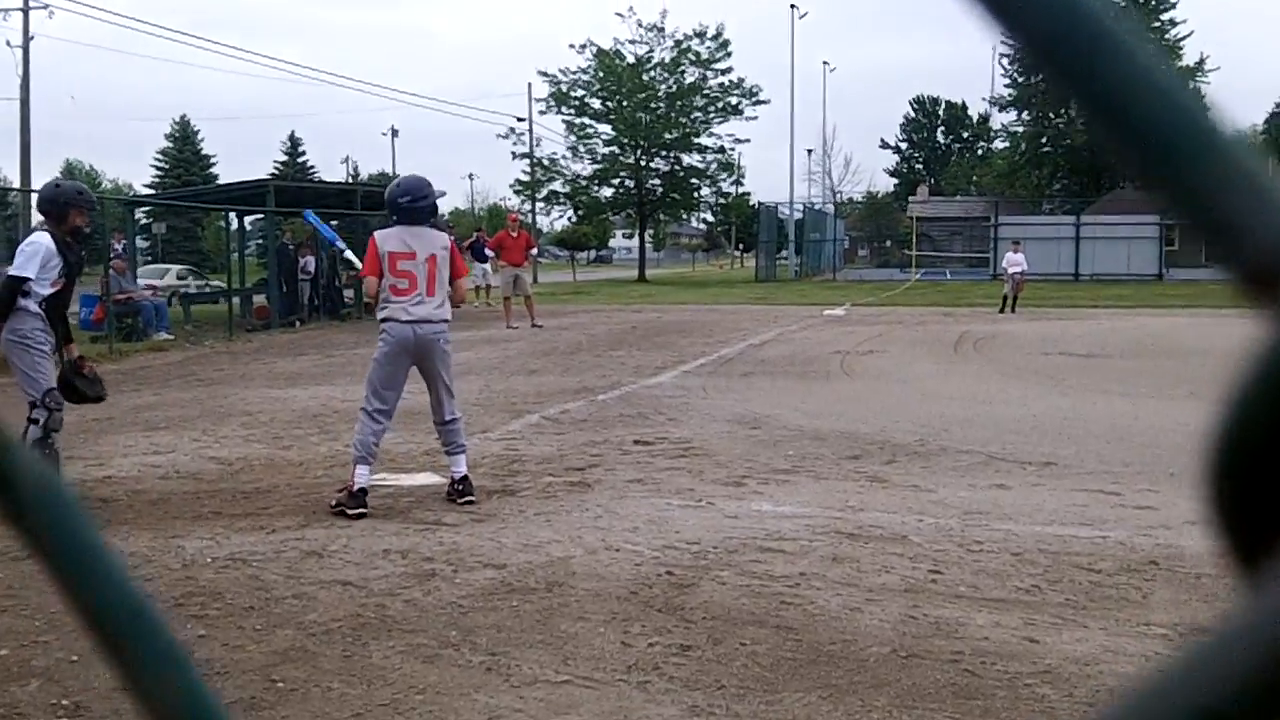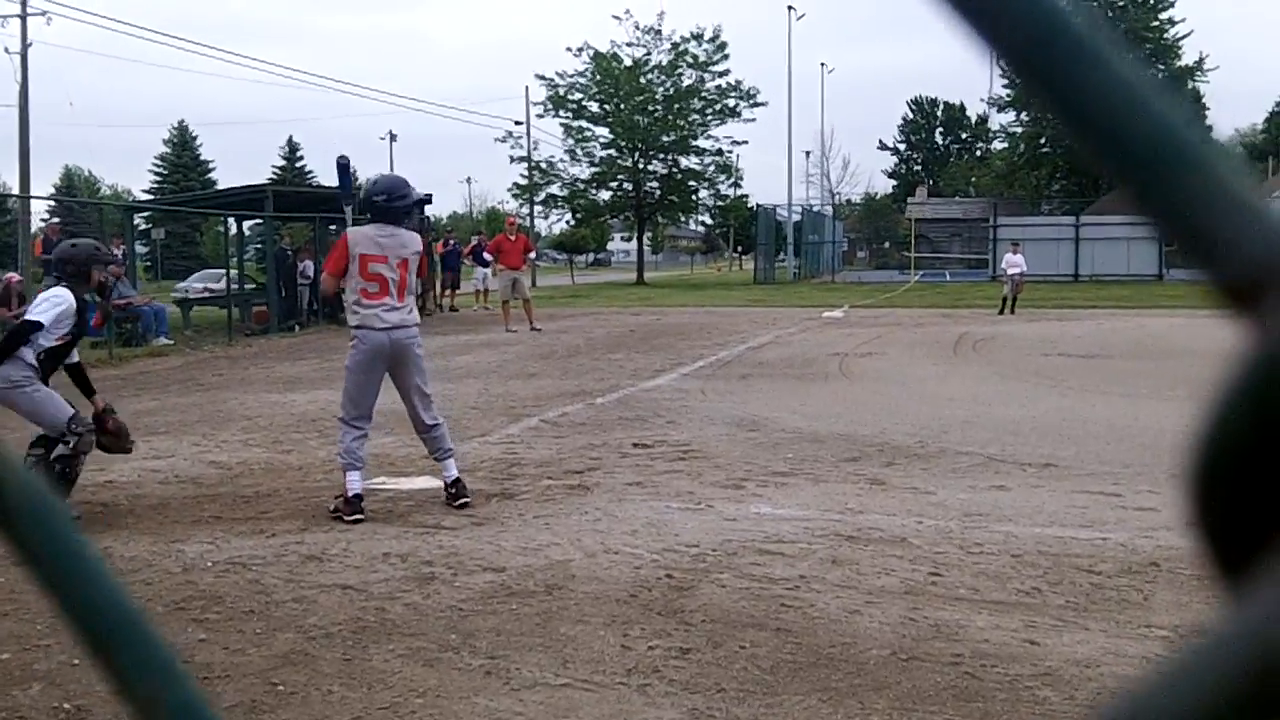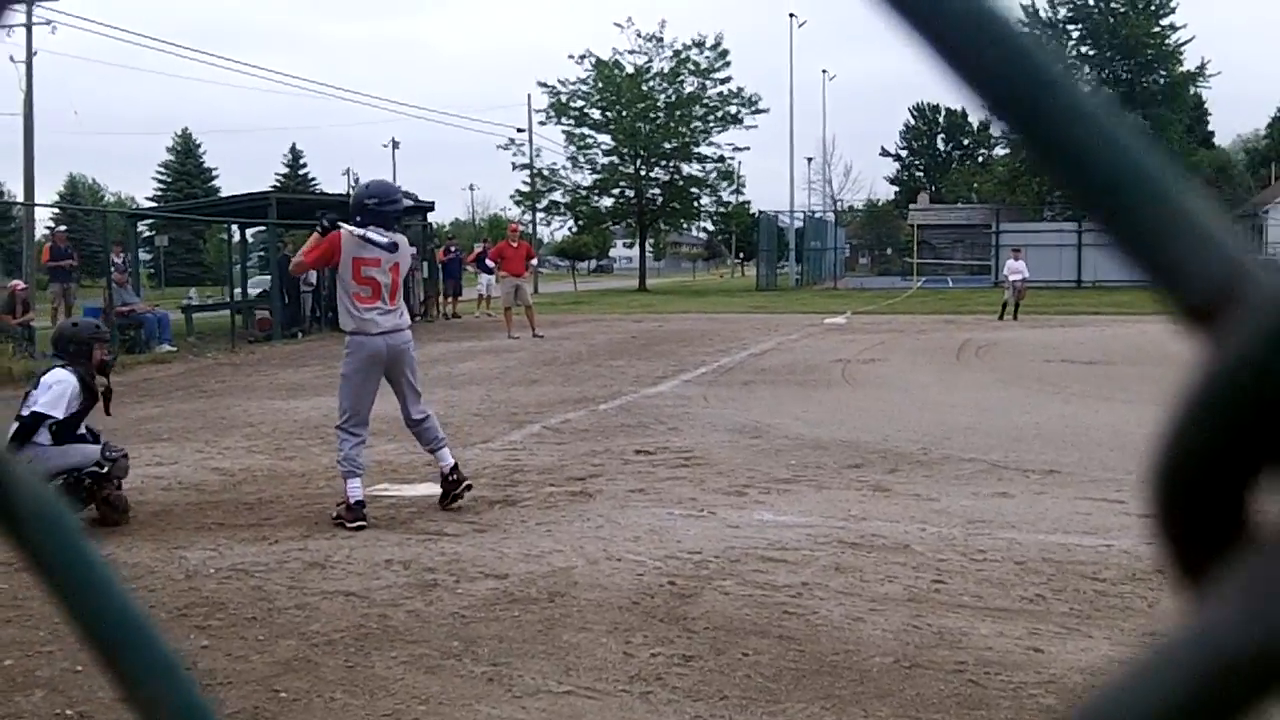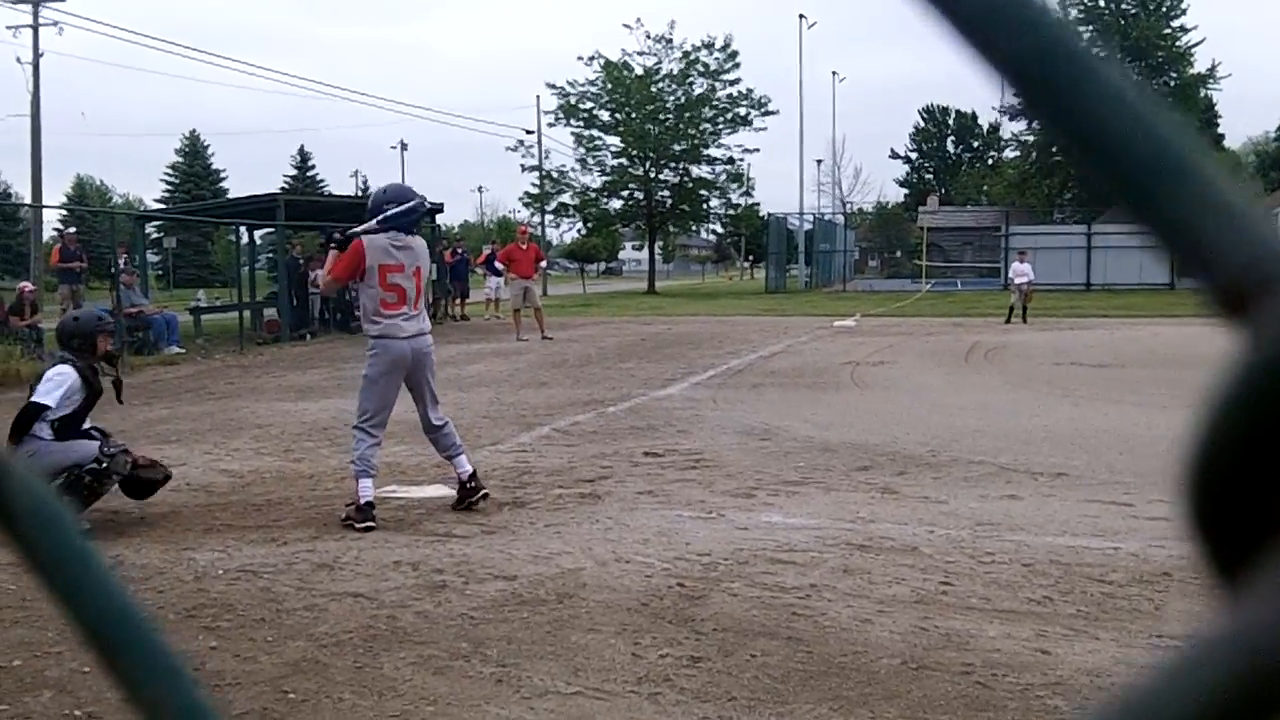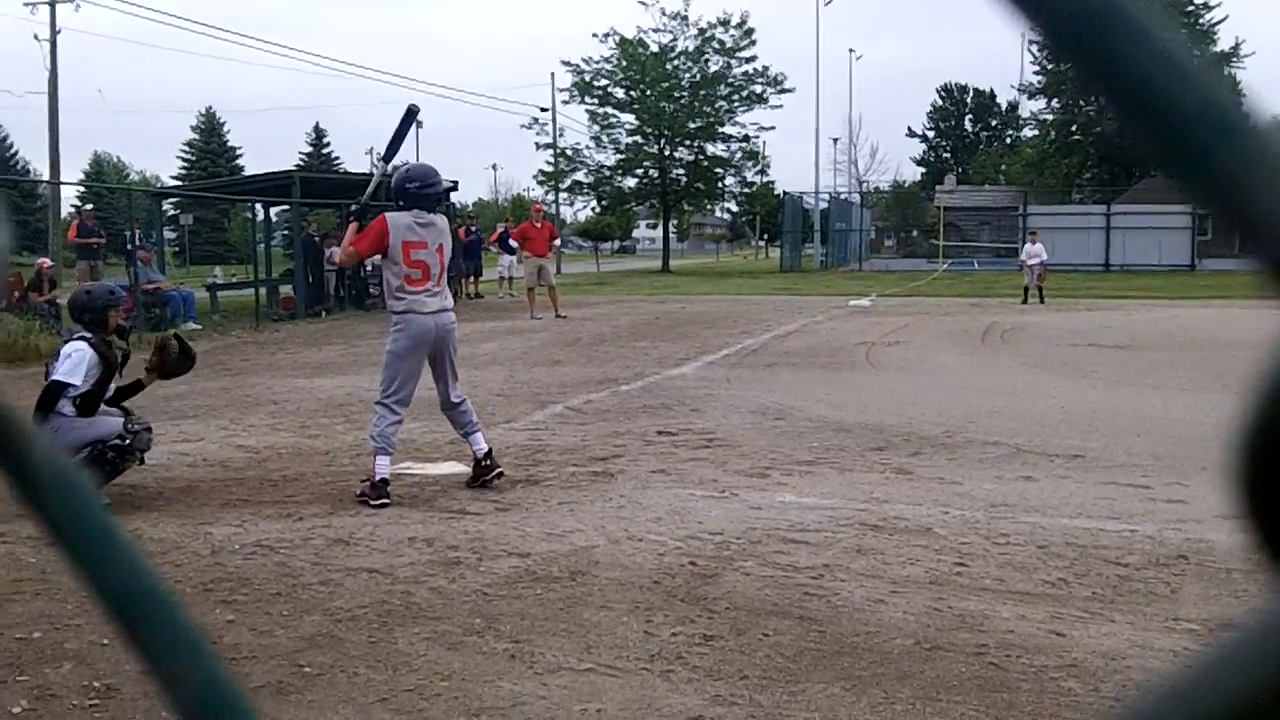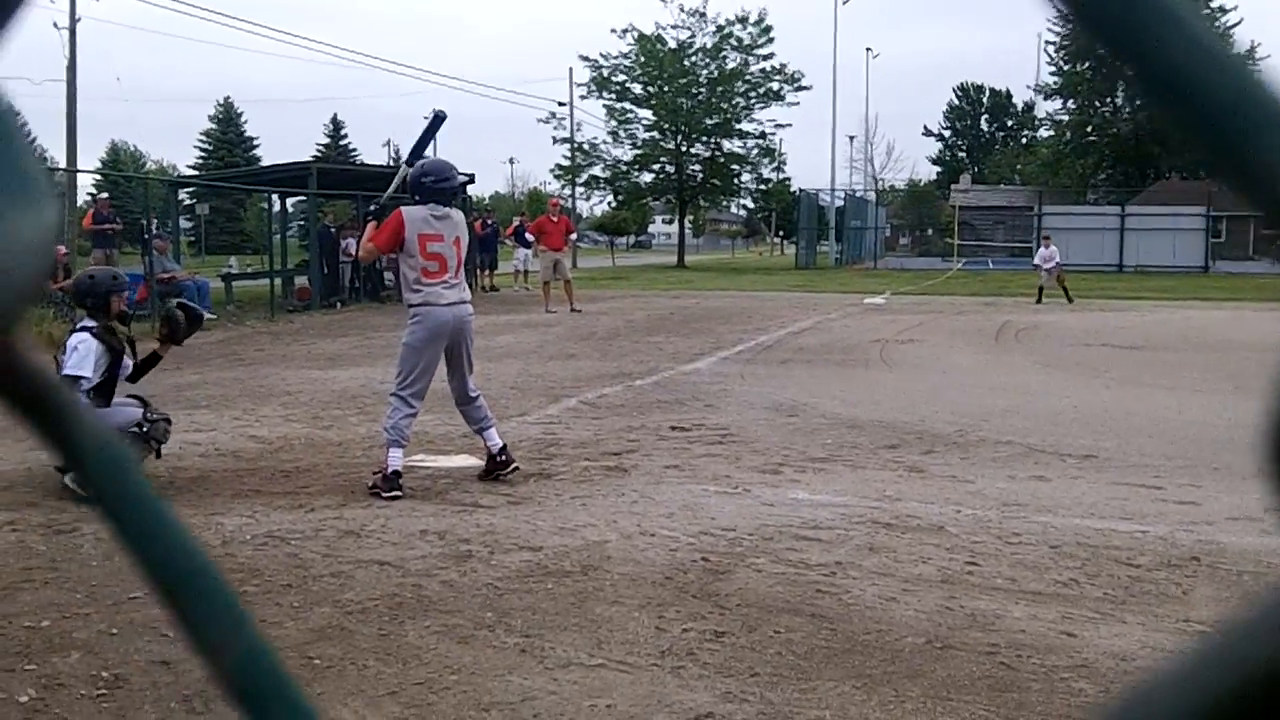
dt=0.3s
person 1, frame 1
left shoulder: (380, 239)
right shoulder: (444, 241)
left elbow: (370, 291)
right elbow: (460, 295)
left hip: (395, 330)
right hip: (435, 330)
left knee: (375, 410)
right knee: (446, 407)
left ankle: (357, 490)
right ankle: (460, 481)
person 1, frame 2
left shoulder: (352, 237)
right shoulder: (414, 241)
left elbow: (327, 287)
left hip: (367, 337)
right hip: (407, 335)
left knee: (355, 418)
right knee: (425, 412)
left ankle: (352, 497)
right ankle: (454, 483)
person 1, frame 3
left shoulder: (341, 239)
right shoulder: (402, 245)
left elbow: (296, 267)
left wrist: (320, 231)
left hip: (362, 342)
right hip: (400, 338)
left knee: (352, 424)
right knee: (417, 412)
left ankle: (354, 503)
right ankle: (450, 473)
person 1, frame 4
left shoulder: (364, 246)
right shoulder: (421, 247)
left elbow: (328, 286)
left wrist: (334, 249)
left hip: (386, 346)
right hip: (421, 342)
left knee: (368, 426)
right knee: (434, 417)
left ankle: (364, 504)
right ankle: (469, 481)
person 1, frame 5
left shoulder: (388, 223)
right shoulder: (443, 224)
left elbow: (346, 258)
left wrist: (353, 220)
left hip: (410, 322)
right hip: (444, 319)
left knee: (391, 402)
right knee: (452, 395)
left ankle: (379, 481)
right ankle: (485, 459)
person 1, frame 6
left shoulder: (404, 217)
right shoulder: (459, 219)
left elbow: (365, 255)
left wrist: (372, 220)
left hip: (427, 315)
right hip: (462, 312)
left knee: (406, 395)
right knee: (465, 389)
left ankle: (391, 474)
right ankle: (499, 454)
person 2, frame 1
left shoulder: (66, 247)
right shoulder: (40, 242)
left wrist: (70, 348)
left hip: (43, 334)
right hip: (27, 330)
left knee: (46, 404)
right knee: (47, 404)
person 2, frame 2
left shoulder: (75, 306)
right shoulder: (63, 298)
left elbow: (73, 365)
right elbow: (22, 330)
left wrist: (96, 401)
left hip: (27, 378)
left knee: (63, 425)
right knee: (79, 430)
person 2, frame 3
left shoulder: (83, 381)
right shoulder: (65, 379)
left elbow: (80, 434)
right elbow: (31, 421)
left hip: (41, 451)
right hip: (29, 455)
left knee: (90, 440)
right knee: (116, 460)
person 2, frame 4
left shoulder: (85, 374)
right shoulder: (66, 373)
left elbow: (80, 430)
right elbow: (29, 413)
right wrist: (12, 454)
left hip: (52, 448)
right hip: (35, 451)
right knee: (115, 456)
person 2, frame 5
left shoulder: (101, 347)
right shoulder: (83, 349)
left elbow: (109, 397)
right elbow: (52, 392)
left wrist: (147, 380)
left hip: (71, 423)
right hip: (57, 429)
left knee: (119, 416)
right knee: (138, 434)
person 2, frame 6
left shoulder: (106, 333)
right shoulder: (88, 339)
left elbow: (132, 373)
right elbow: (67, 384)
left wrist: (163, 348)
left hip: (93, 414)
left knee: (139, 407)
right knee: (156, 426)
